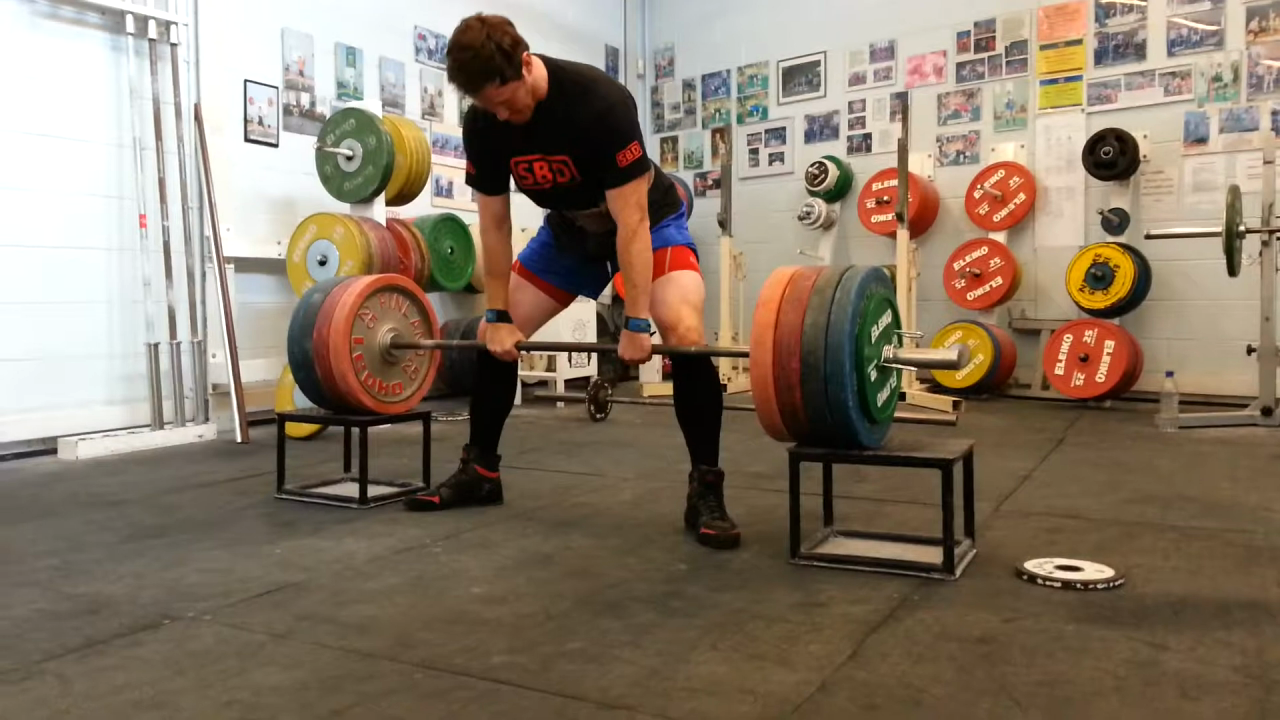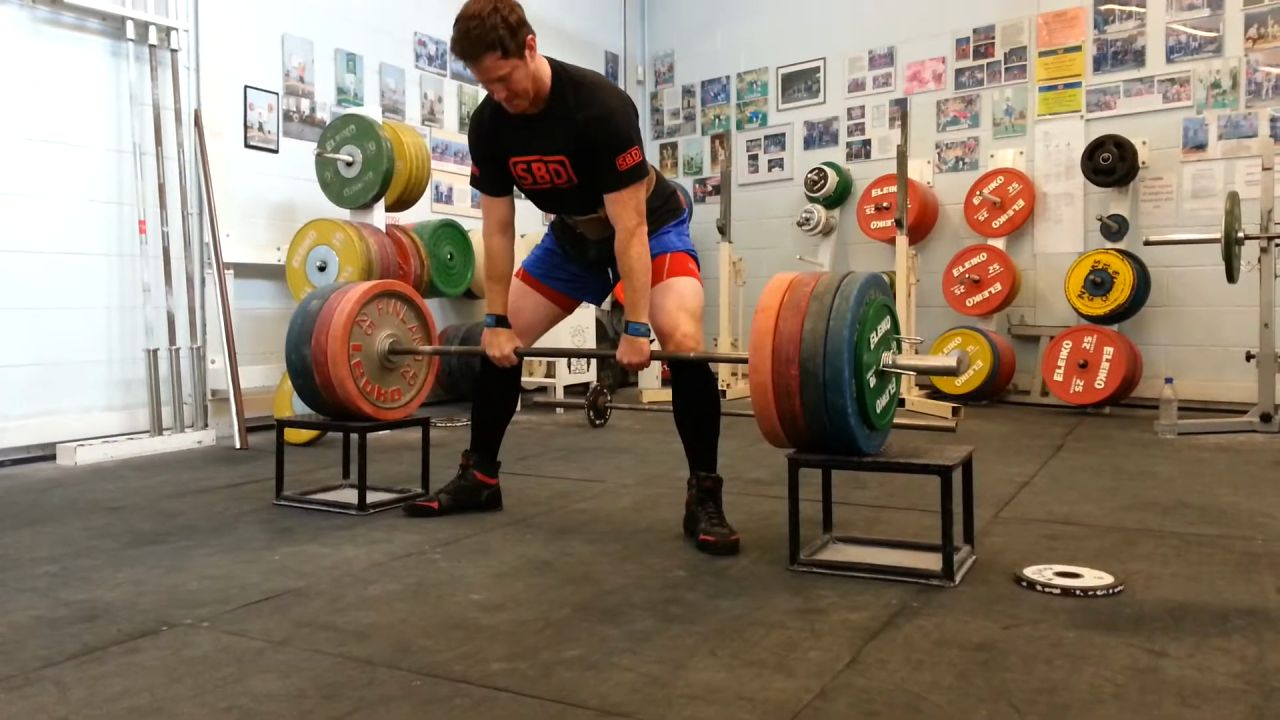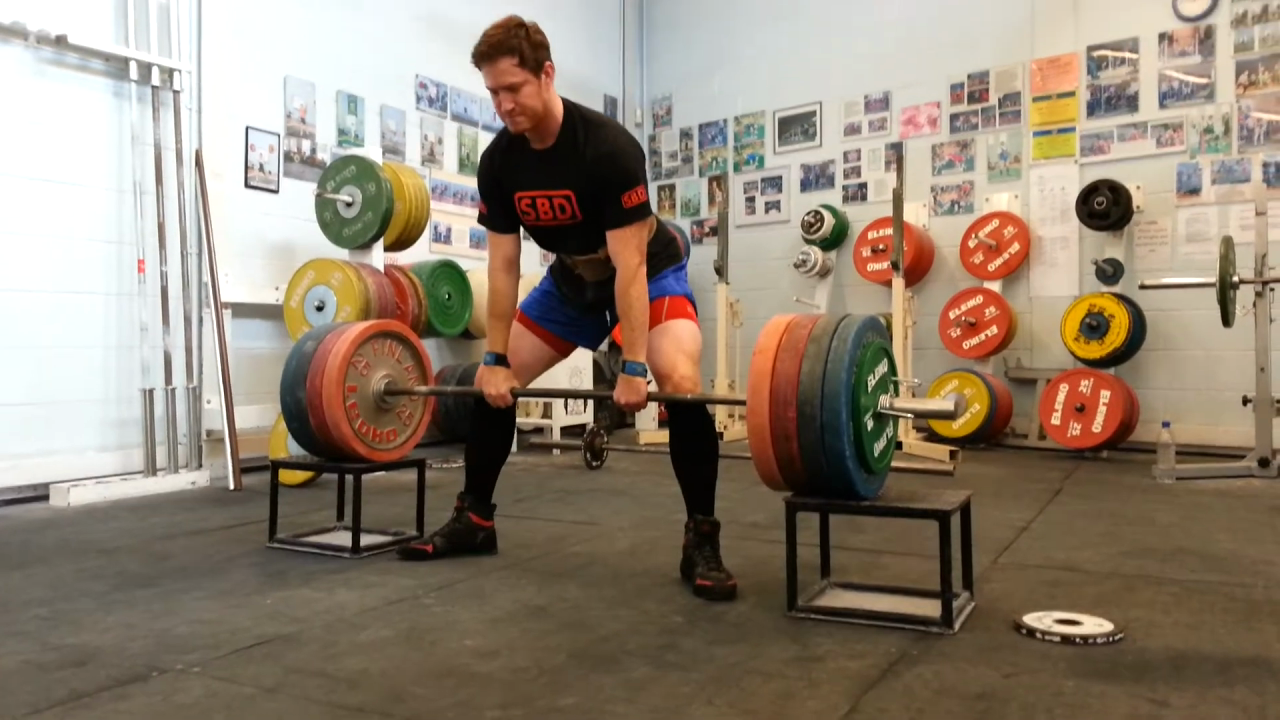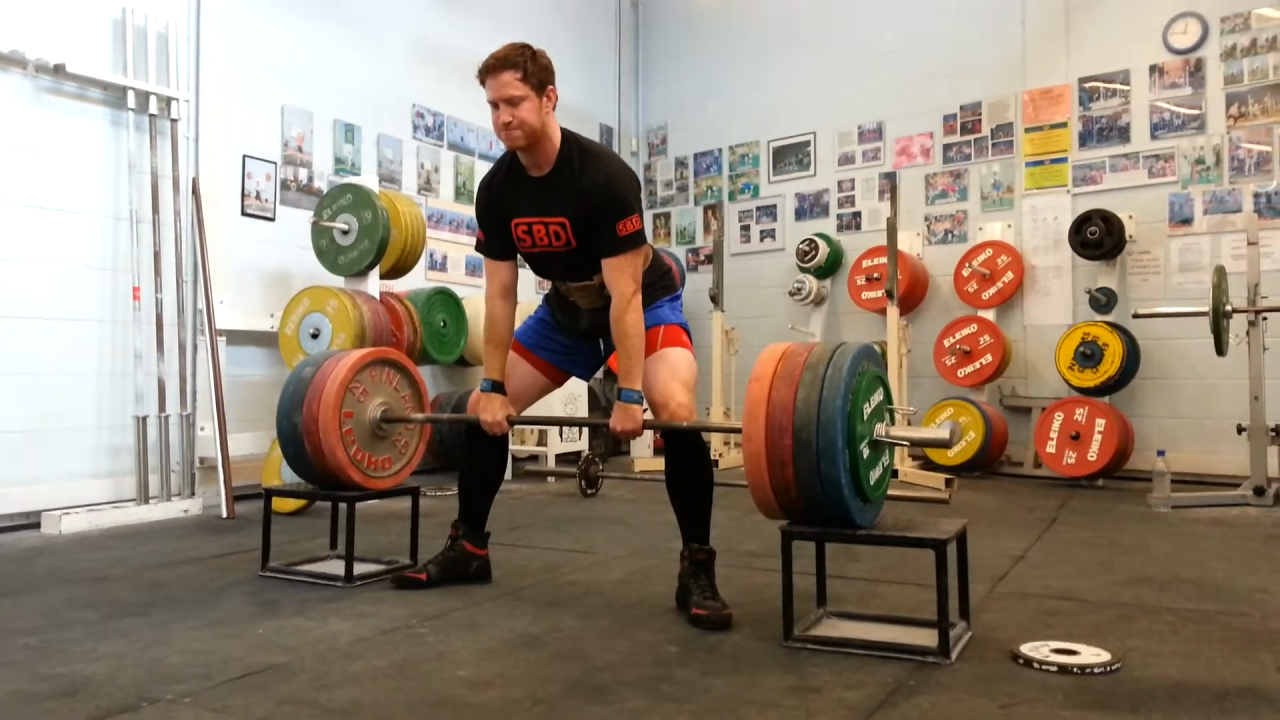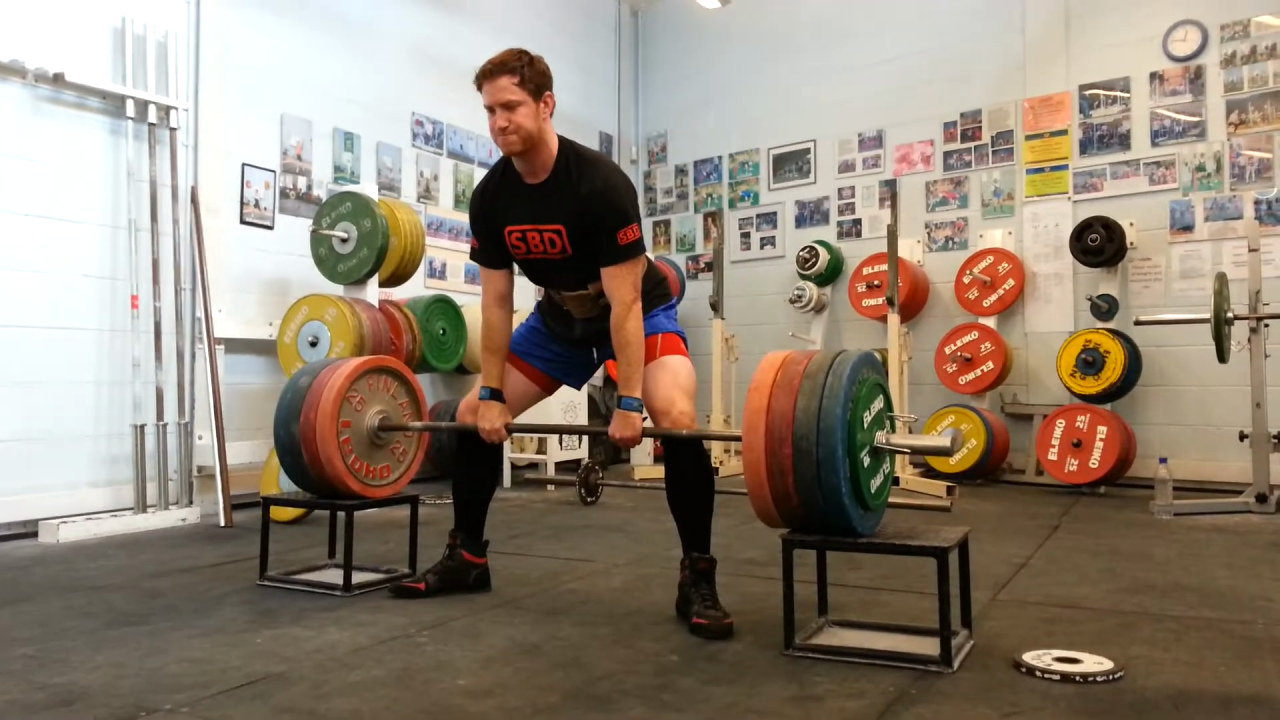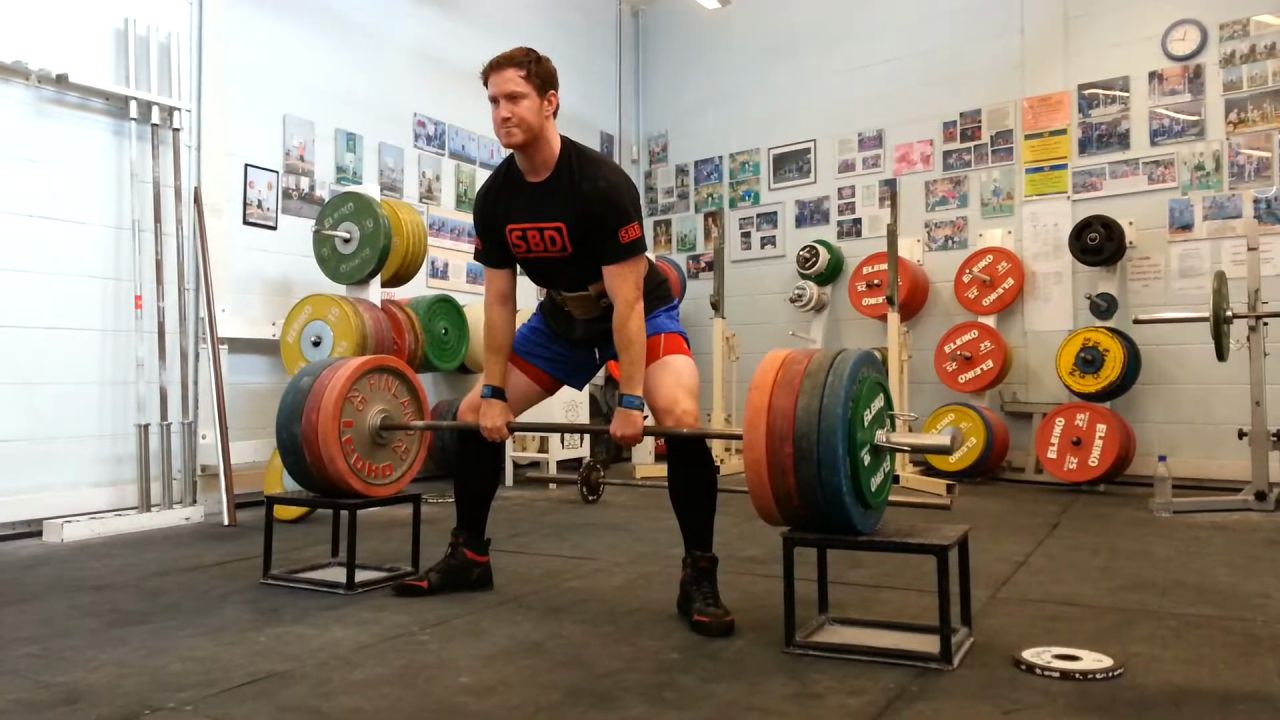
dt=0.5s
person 1, frame 1
left shoulder: (600, 102)
right shoulder: (482, 124)
left elbow: (632, 221)
right elbow: (494, 224)
left wrist: (636, 323)
right wrist: (497, 315)
left hip: (648, 220)
right hip: (568, 228)
left knee: (685, 333)
right knee: (495, 336)
left ankle: (706, 490)
right ankle: (479, 470)
person 1, frame 2
left shoulder: (600, 107)
right shoulder: (488, 124)
left elbow: (630, 226)
right elbow: (498, 227)
left wrist: (636, 328)
right wrist: (496, 321)
left hip: (651, 227)
right hip: (572, 236)
left knee: (682, 340)
right knee: (497, 342)
left ankle: (704, 497)
right ankle: (479, 476)
person 1, frame 3
left shoulder: (608, 148)
right shoulder: (498, 161)
left elbow: (630, 265)
right elbow: (502, 265)
left wrist: (633, 368)
right wrist: (496, 359)
left hip: (649, 273)
right hip: (570, 279)
left knee: (679, 382)
right knee: (491, 383)
left ankle: (701, 541)
right ankle: (475, 519)
person 1, frame 4
left shoulder: (603, 176)
right shoulder: (496, 188)
left elbow: (625, 294)
right elbow: (500, 292)
left wrist: (628, 395)
right wrist: (493, 386)
left hip: (644, 304)
right hip: (565, 309)
left knee: (675, 410)
right knee: (482, 410)
left ankle: (697, 570)
right ankle: (468, 547)
person 1, frame 5
left shoulder: (601, 185)
right shoulder: (490, 197)
left elbow: (624, 302)
right elbow: (496, 301)
left wrist: (628, 404)
right wrist: (490, 394)
left hip: (639, 313)
right hip: (558, 317)
left knee: (675, 417)
right knee: (472, 415)
left ankle: (697, 579)
right ankle: (466, 557)
person 1, frame 6
left shoulder: (602, 184)
right shoulder: (494, 196)
left elbow: (627, 301)
right elbow: (499, 300)
left wrist: (630, 401)
right wrist: (493, 393)
left hip: (641, 314)
right hip: (561, 318)
left knee: (679, 417)
right knee: (474, 415)
left ankle: (699, 577)
right ankle: (469, 555)
